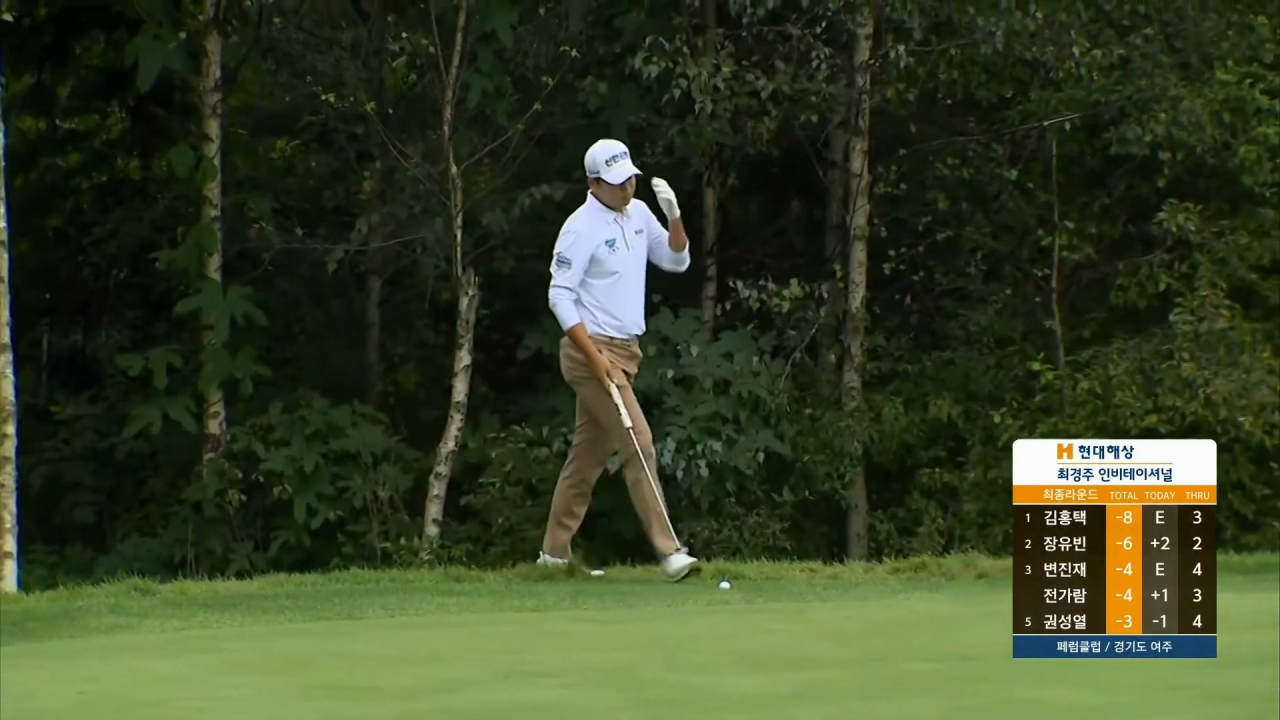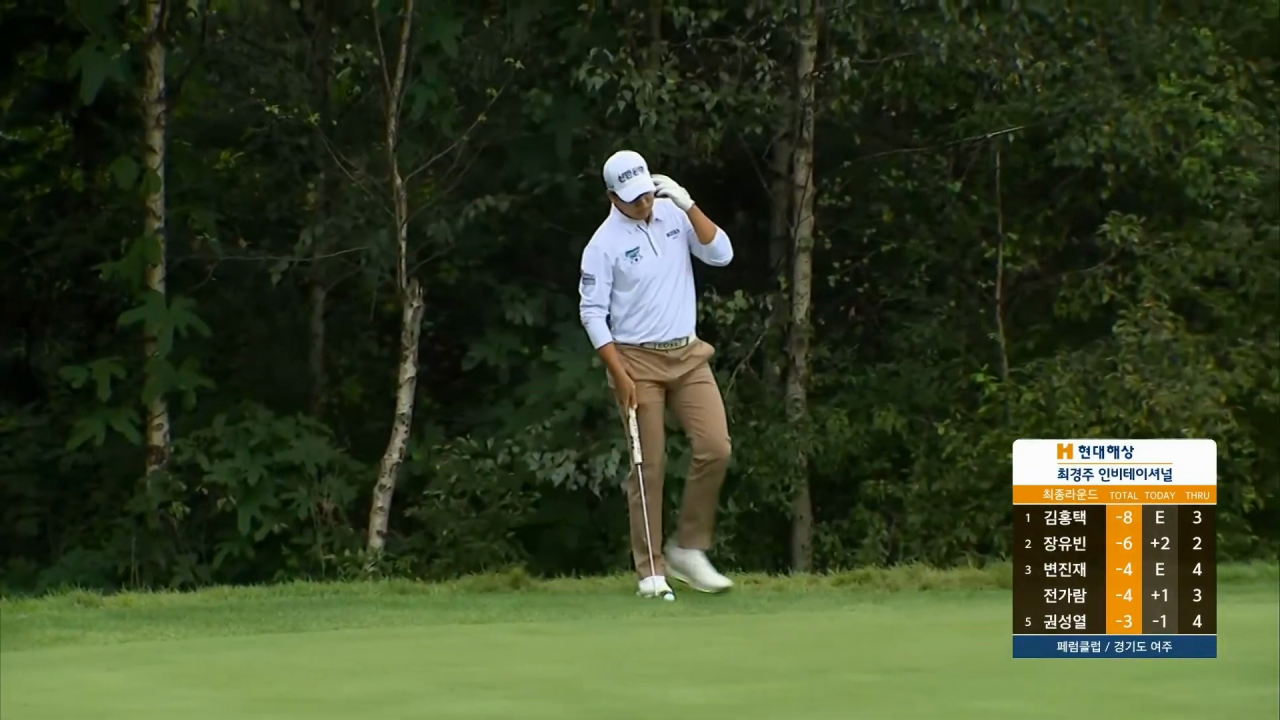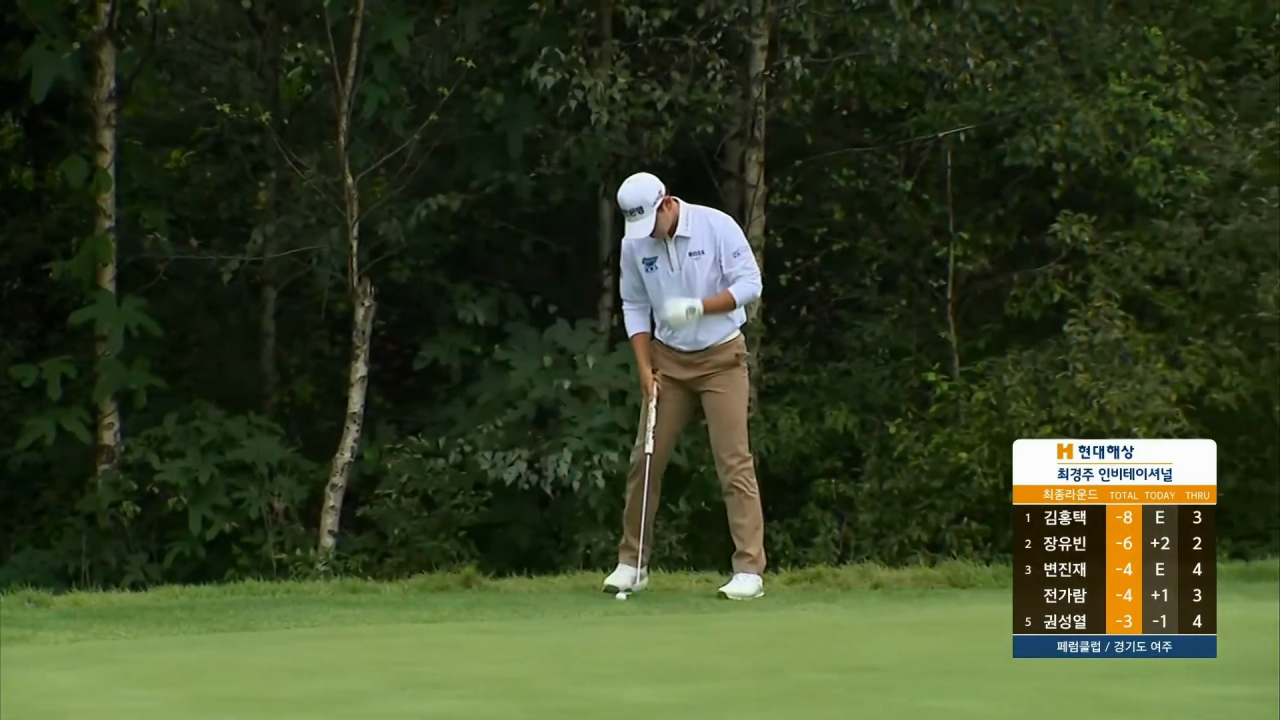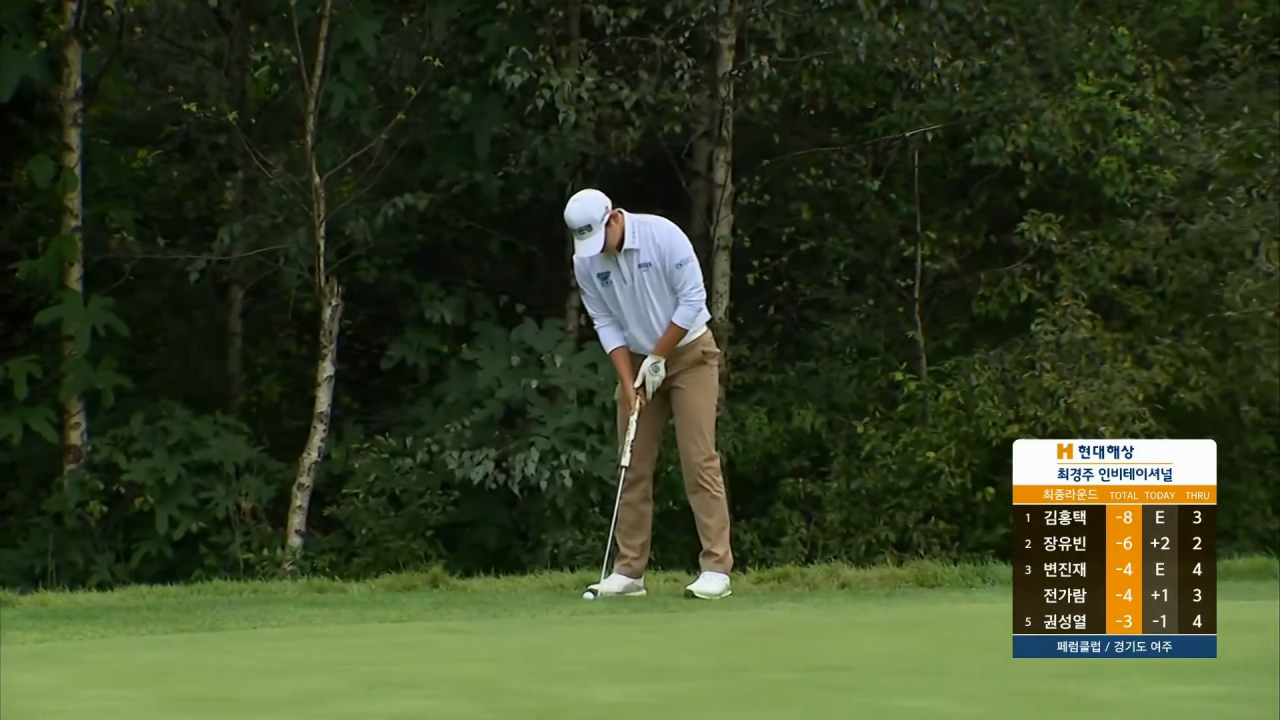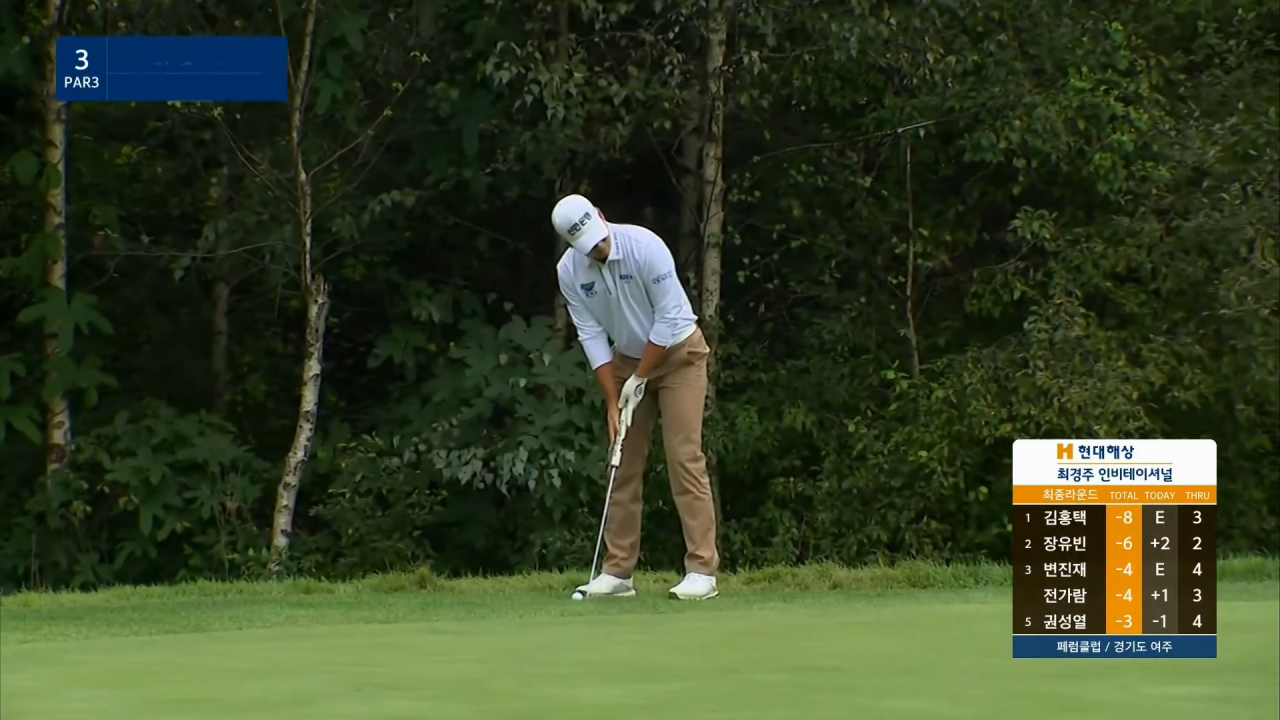
dt=0.5s
person 1, frame 1
left shoulder: (639, 213)
right shoulder: (580, 227)
left elbow: (676, 260)
right elbow: (560, 296)
left wrist: (673, 213)
right wrist: (592, 354)
left hip: (624, 350)
right hip: (592, 352)
left knee: (588, 455)
right knee: (638, 446)
left ankle: (555, 551)
right ankle: (670, 552)
person 1, frame 2
left shoulder: (674, 214)
right shoulder: (604, 243)
left elbow: (721, 255)
right elbow: (592, 314)
left wrist: (688, 203)
right wrist: (621, 375)
left hip: (688, 355)
right hip: (637, 360)
left knee: (715, 450)
right knee: (649, 466)
left ankle: (688, 549)
right ankle: (650, 568)
person 1, frame 3
left shoulder: (717, 226)
right shoulder: (633, 246)
left elbow: (750, 284)
right elbow: (634, 308)
left wrist: (698, 307)
right wrist: (644, 366)
left hip: (720, 356)
right hip: (670, 360)
left knee: (733, 460)
right knee: (646, 458)
left ankle: (749, 569)
right ankle: (631, 561)
person 1, frame 4
left shoulder: (663, 235)
right shoulder: (585, 262)
left elbow: (693, 300)
right elbow: (606, 324)
left wrist: (658, 357)
right wrist: (627, 380)
left hip: (689, 355)
right hip: (637, 363)
left knee: (699, 458)
right knee: (634, 466)
left ankle: (716, 569)
right ankle: (629, 570)
person 1, frame 5
left shoulder: (645, 246)
right shoulder: (568, 272)
left elbow: (669, 318)
right elbow: (592, 336)
left wrist: (640, 379)
right wrist: (613, 401)
left hip: (678, 353)
right hip: (627, 359)
left knee: (684, 457)
right knee: (623, 463)
left ankle: (702, 569)
right ankle: (618, 570)
